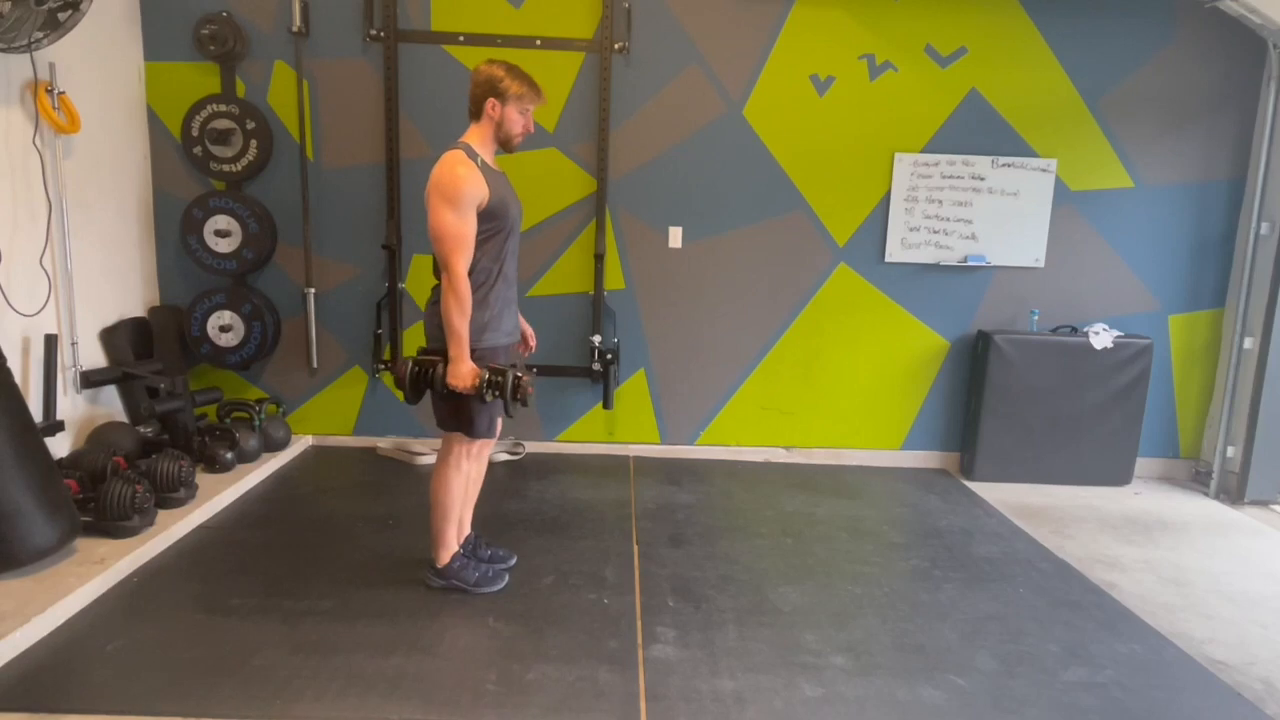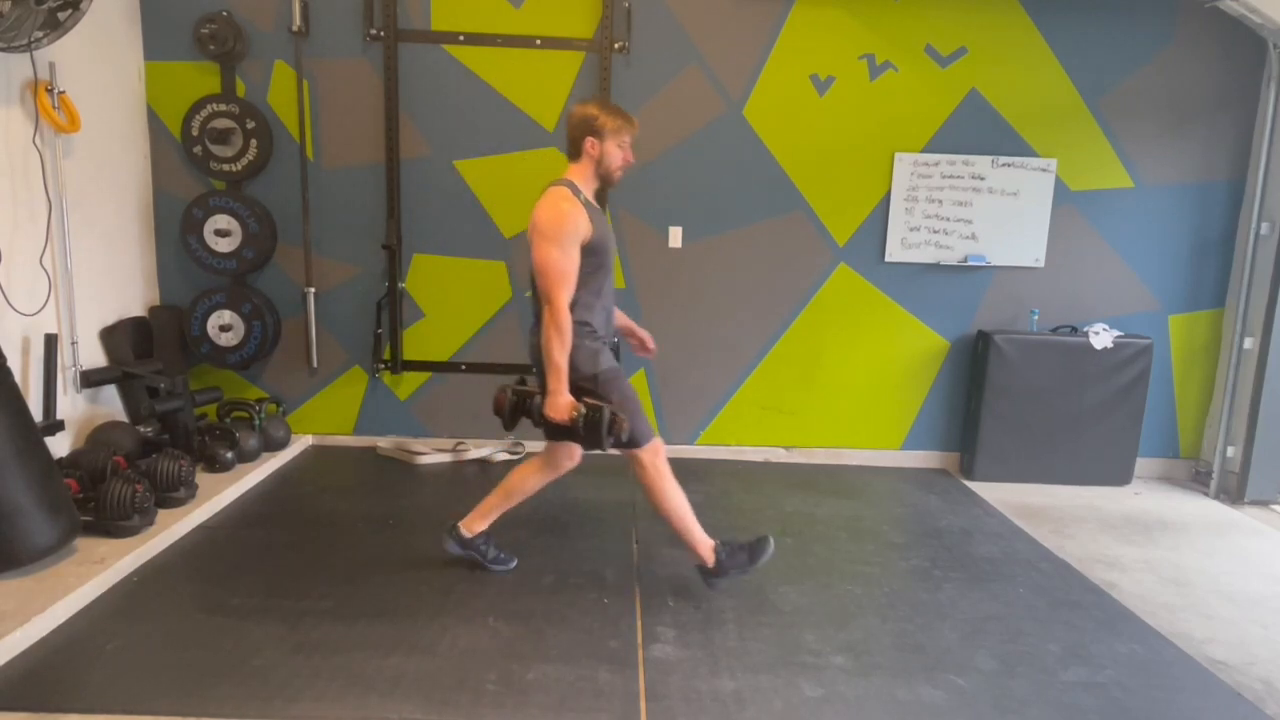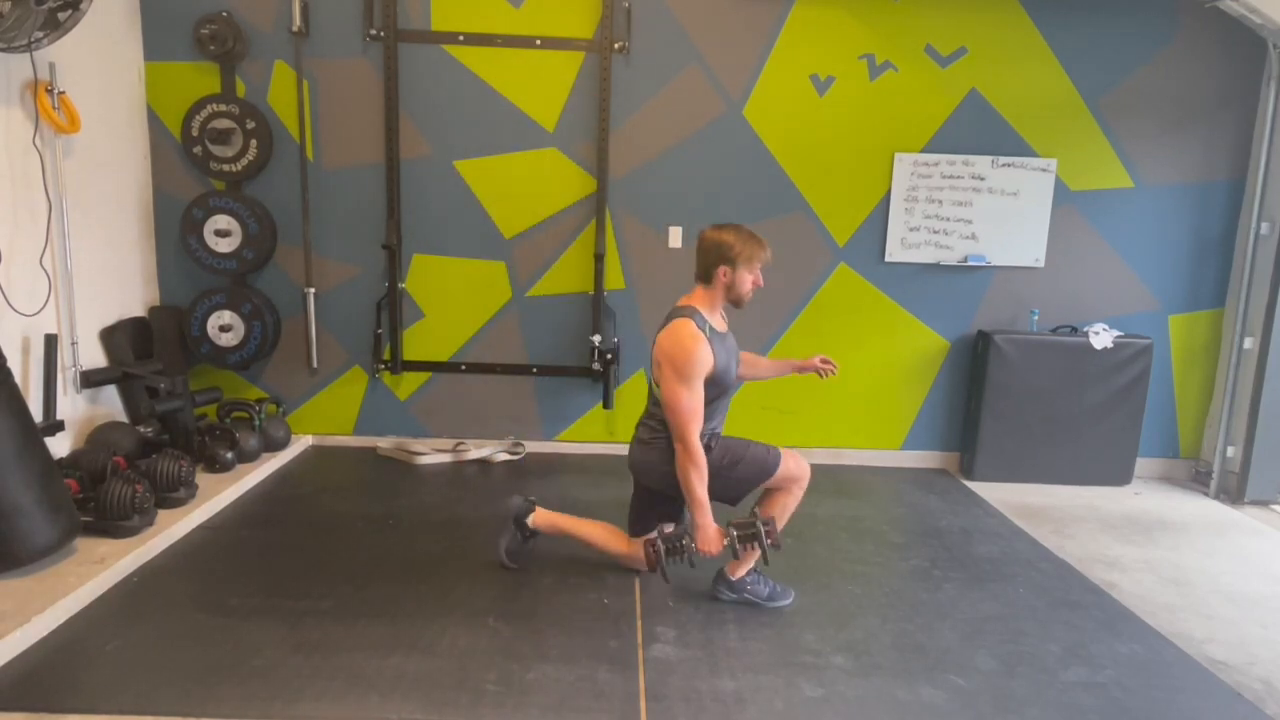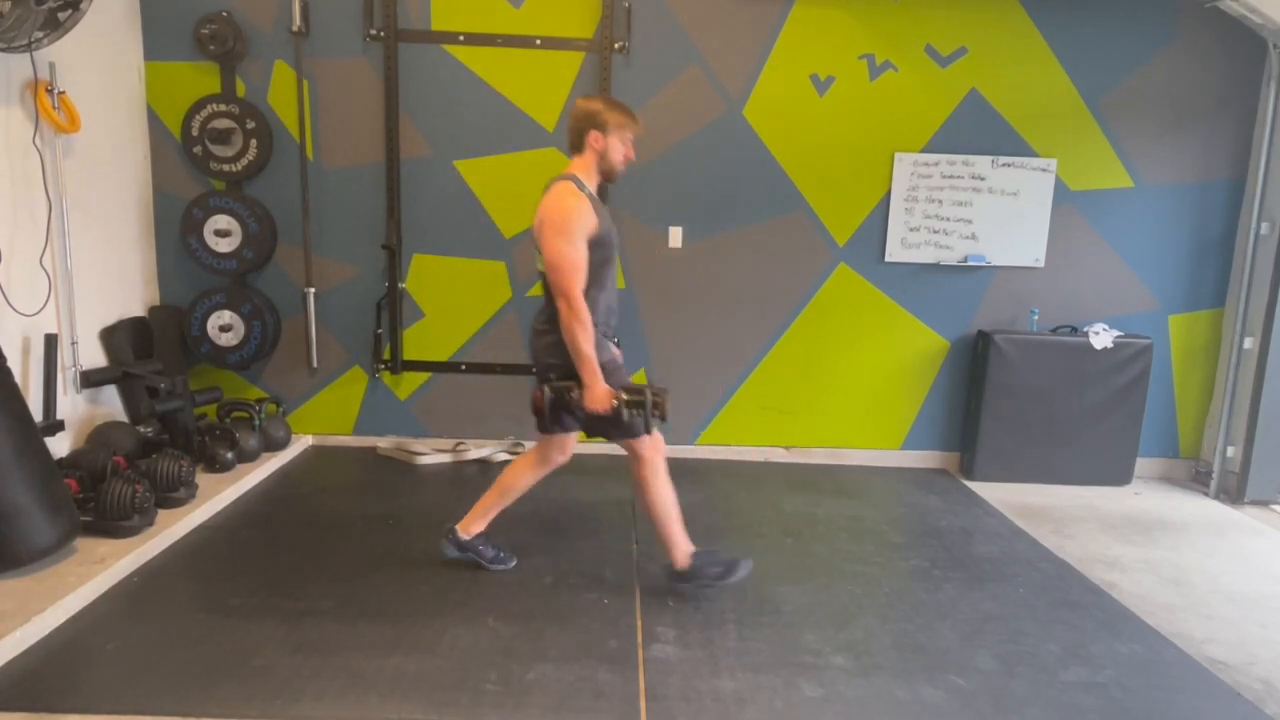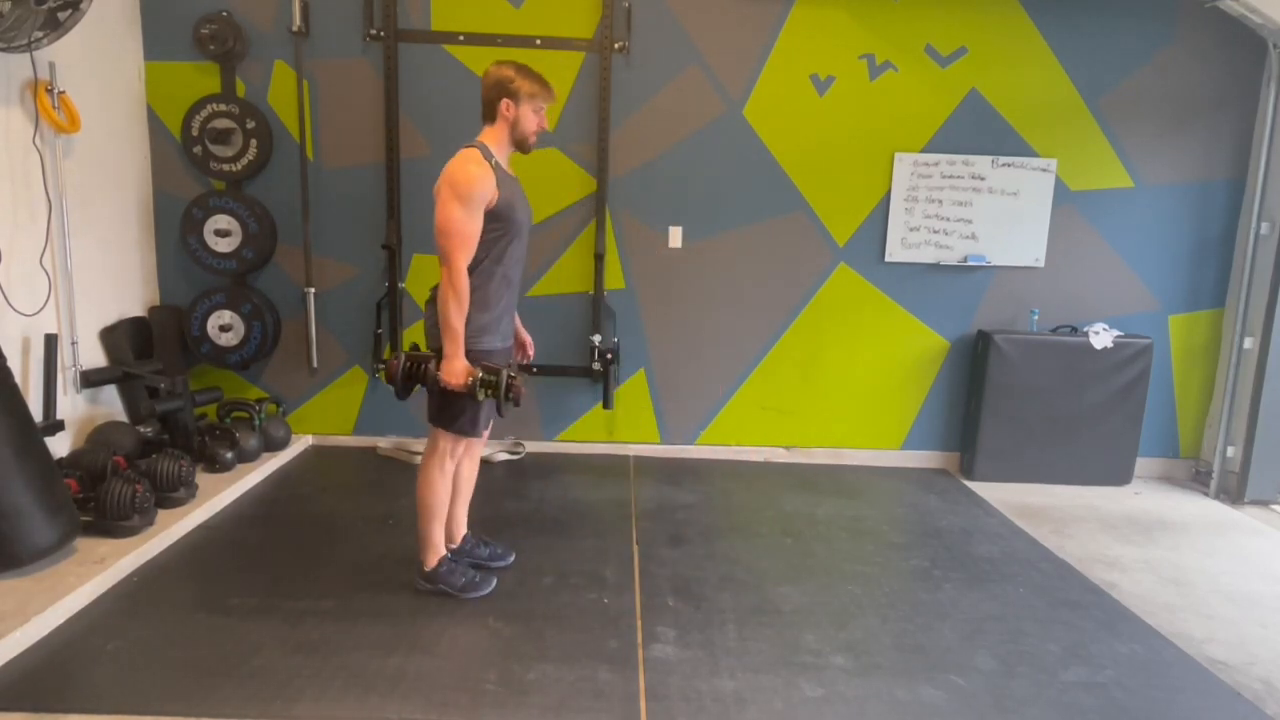
dt=0.7s
person 1, frame 1
left shoulder: (486, 168)
right shoulder: (459, 172)
right elbow: (455, 273)
left wrist: (515, 319)
right wrist: (459, 356)
left hip: (492, 331)
right hip: (470, 336)
left knee: (484, 438)
right knee: (463, 445)
left ankle: (462, 539)
right ankle: (445, 562)
person 1, frame 2
left shoulder: (584, 203)
right shoulder: (562, 209)
right elbow: (556, 306)
left wrist: (623, 323)
right wrist: (558, 387)
left hip: (584, 350)
right hip: (580, 356)
left knee: (561, 456)
right knee: (649, 453)
left ankle: (469, 533)
right ankle: (713, 557)
person 1, frame 3
left shoulder: (709, 314)
right shoulder: (687, 340)
left elbow: (732, 365)
right elbow: (687, 444)
left wrist: (797, 365)
right wrist: (703, 522)
left hip: (659, 454)
right hip: (670, 458)
left knee: (639, 555)
right knee: (795, 472)
left ankle: (531, 518)
right ankle: (738, 576)
person 1, frame 4
left shoulder: (583, 197)
right shoulder: (567, 204)
right elbow: (570, 300)
left wrist: (604, 348)
right wrist: (593, 379)
left hip: (568, 347)
right hip: (572, 351)
left knee: (552, 451)
right knee: (647, 446)
left ankle: (465, 533)
right ankle: (685, 562)
person 1, frame 5
left shoulder: (498, 171)
right shoulder: (470, 171)
right elbow: (455, 269)
left wrist: (513, 326)
right wrist: (453, 352)
left hip: (490, 334)
right hip: (467, 337)
left knee: (474, 439)
right knee: (448, 445)
left ankle: (457, 539)
right ankle: (434, 564)
